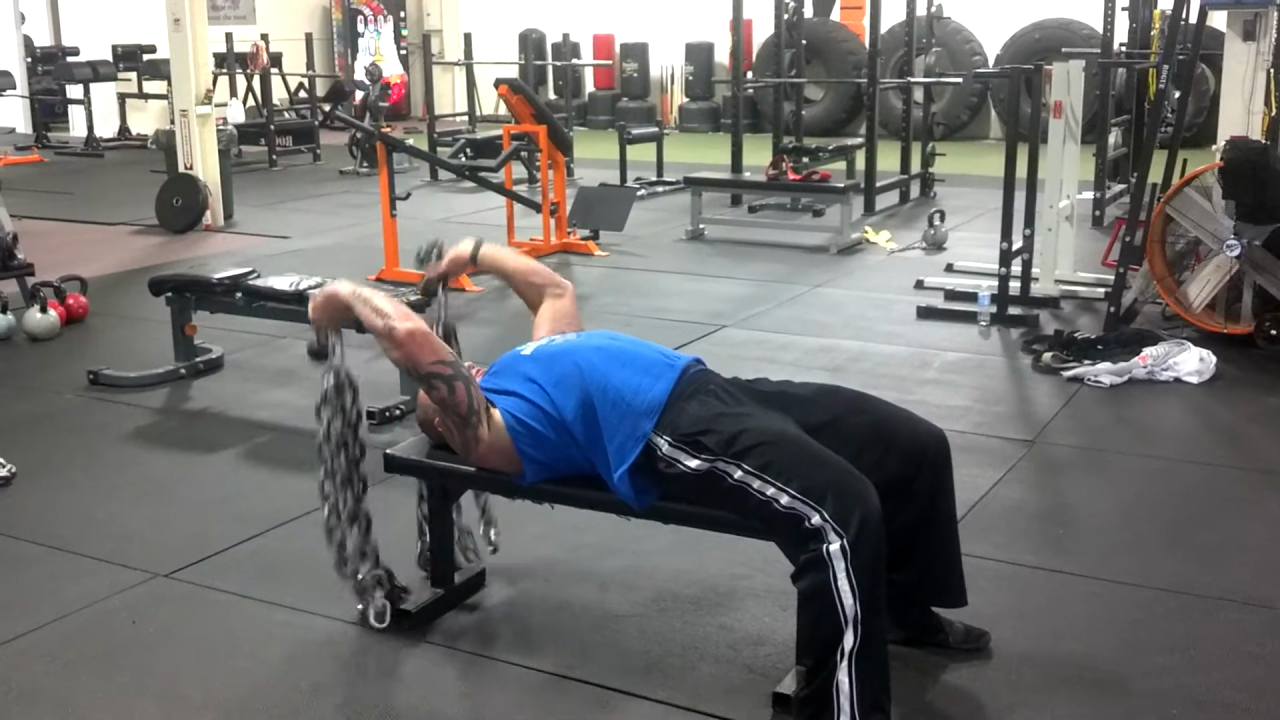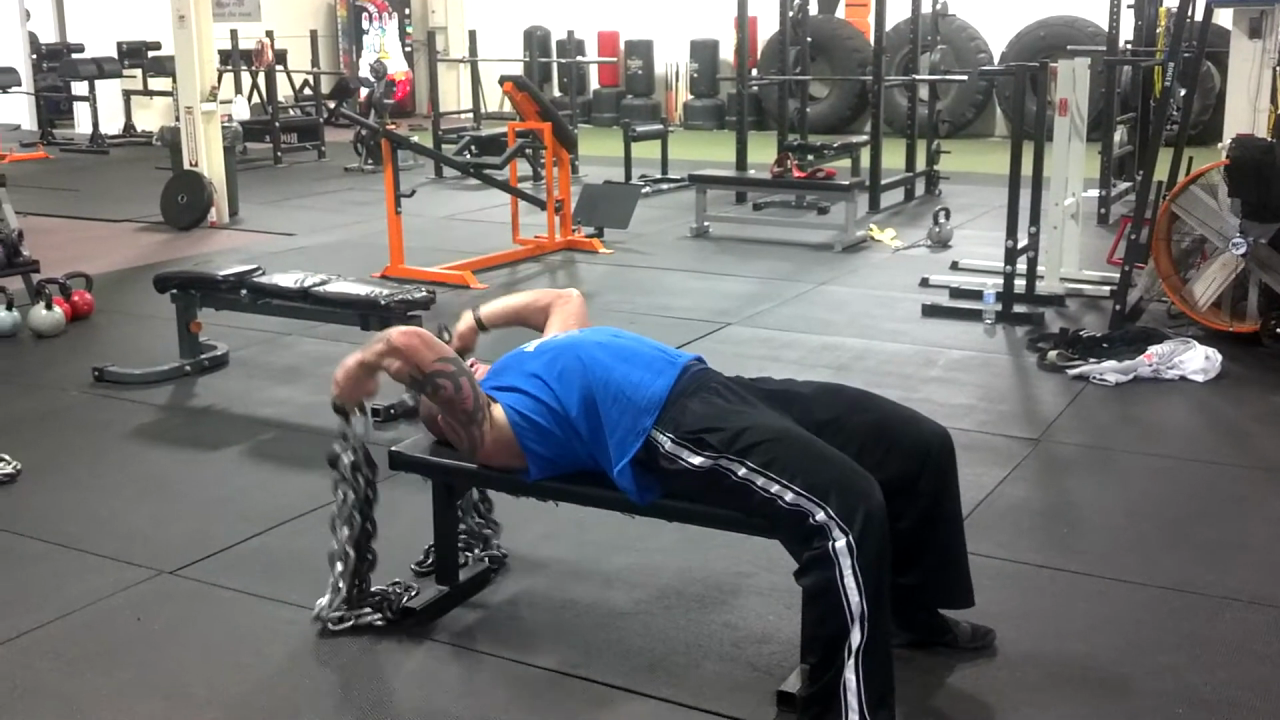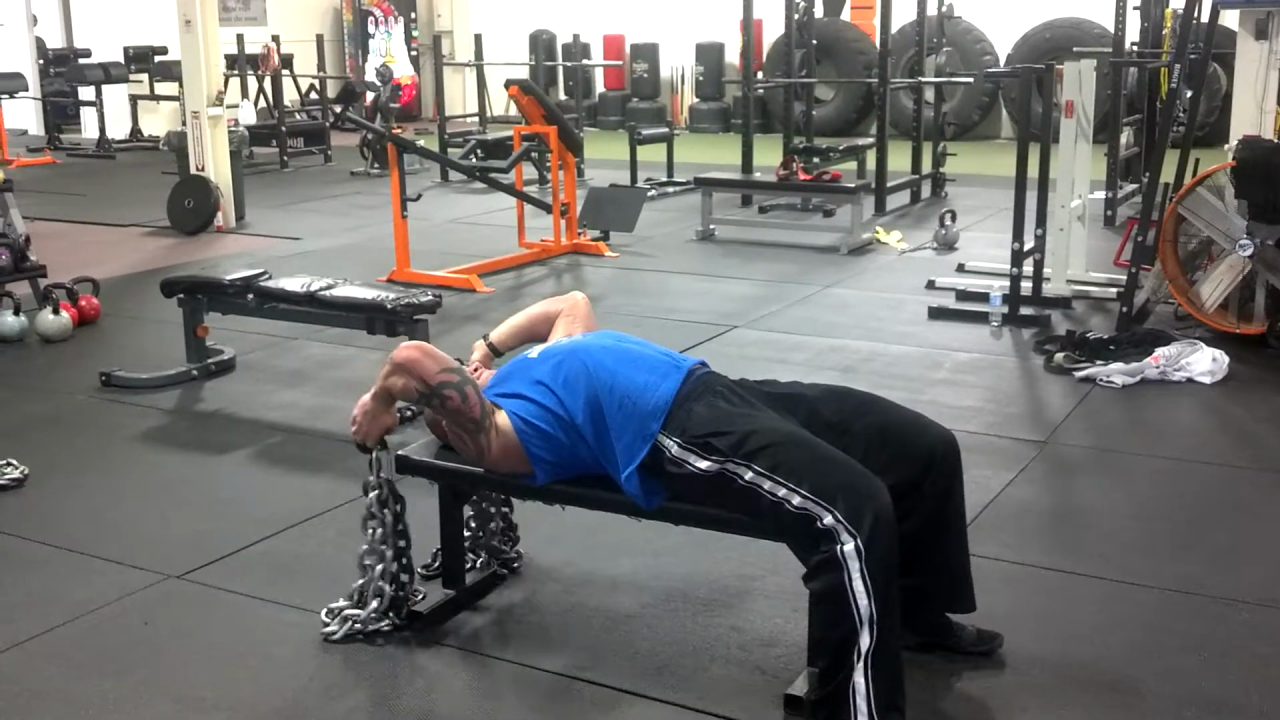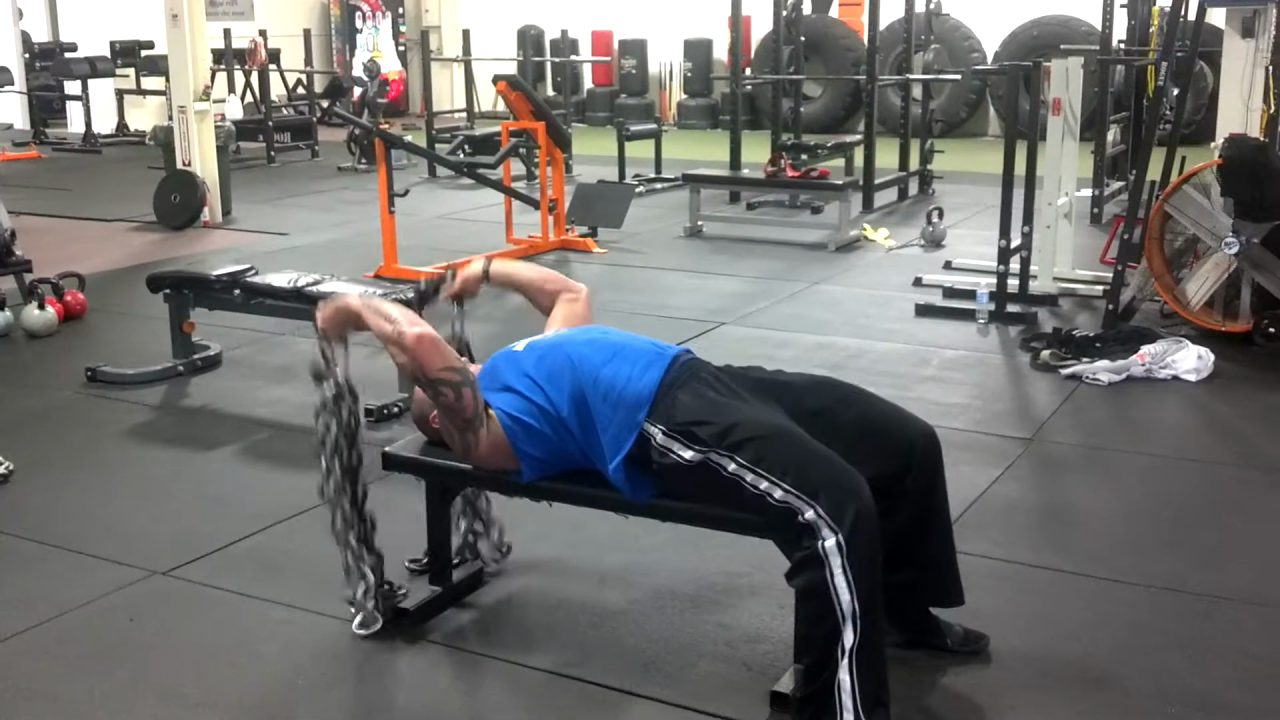
dt=0.3s
person 1, frame 1
left shoulder: (526, 370)
right shoulder: (485, 429)
left elbow: (558, 290)
right elbow: (411, 339)
left wrist: (476, 252)
right wrist: (345, 294)
left hip: (716, 390)
right hip: (670, 432)
left knee: (915, 446)
right knee: (844, 513)
left ankle: (906, 612)
person 1, frame 2
left shoulder: (532, 371)
right shoulder: (490, 428)
left elbow: (566, 297)
right elbow: (412, 346)
left wrist: (477, 318)
right wrist: (360, 364)
left hip: (715, 387)
right hip: (674, 429)
left knee: (920, 447)
right knee: (847, 510)
left ankle: (909, 610)
person 1, frame 3
left shoulder: (541, 374)
right shoulder: (492, 432)
left elbow: (574, 303)
right elbow: (414, 359)
left wrist: (490, 340)
right wrist: (377, 402)
left hip: (720, 391)
right hip: (679, 434)
left knee: (928, 451)
right knee: (856, 514)
left ankle: (917, 615)
person 1, frame 4
left shoulder: (526, 372)
right shoulder: (479, 428)
left elbow: (572, 292)
right elbow: (419, 342)
left wrist: (486, 269)
right wrist: (353, 307)
left hip: (707, 380)
right hip: (666, 422)
left knee: (908, 444)
right knee: (837, 510)
left ankle: (903, 611)
